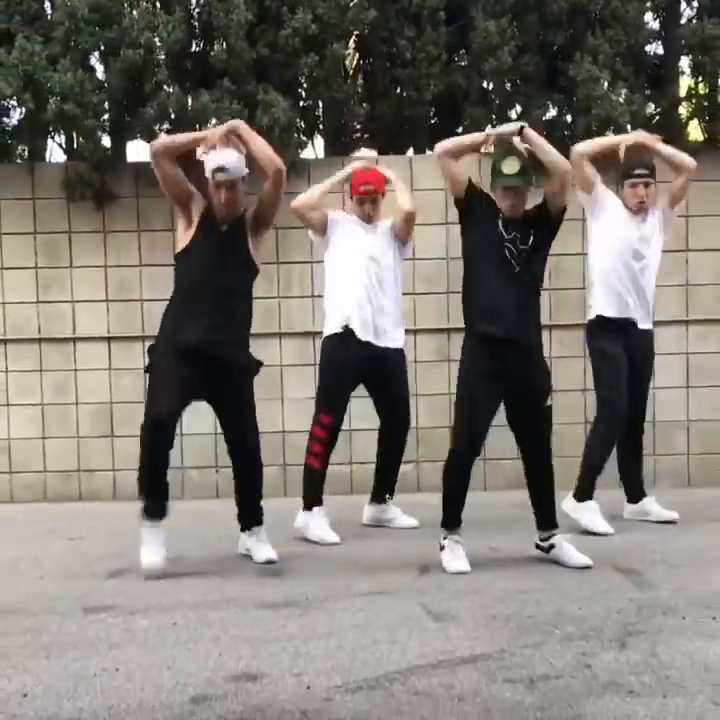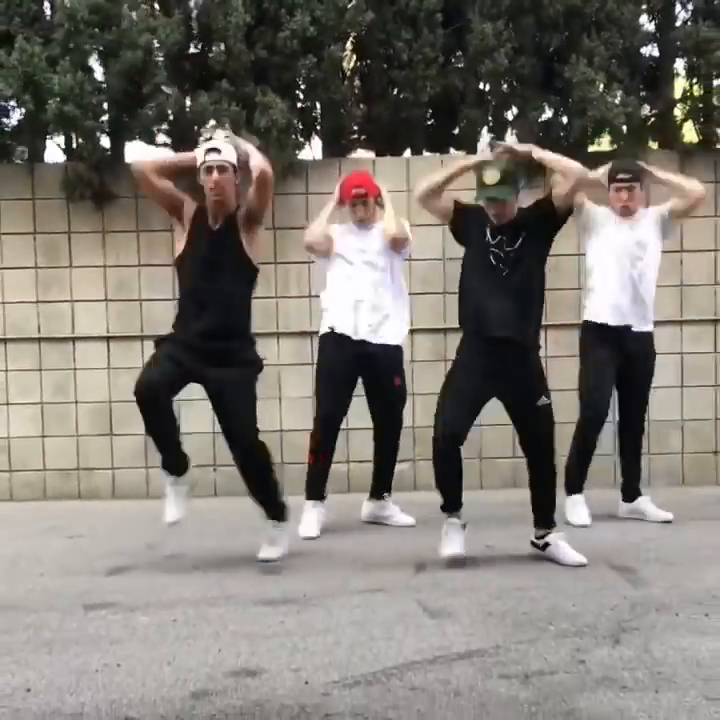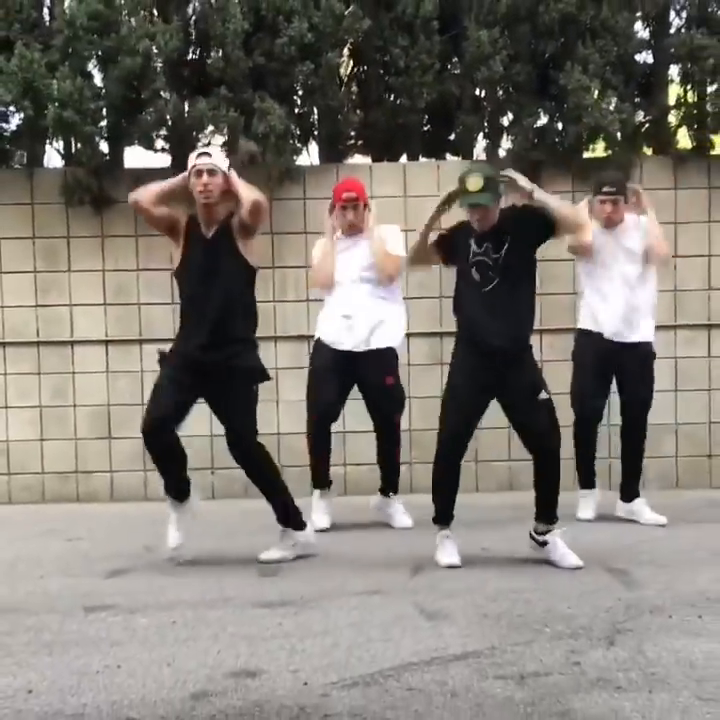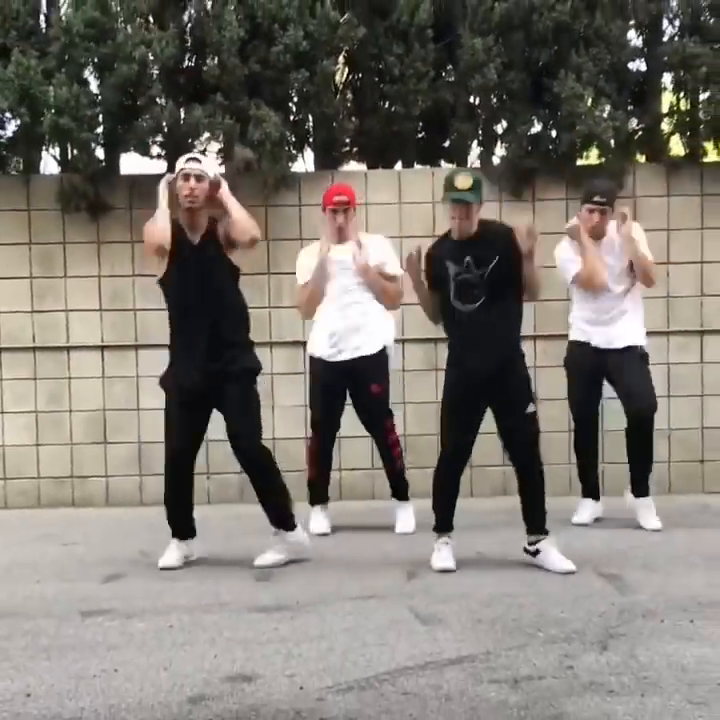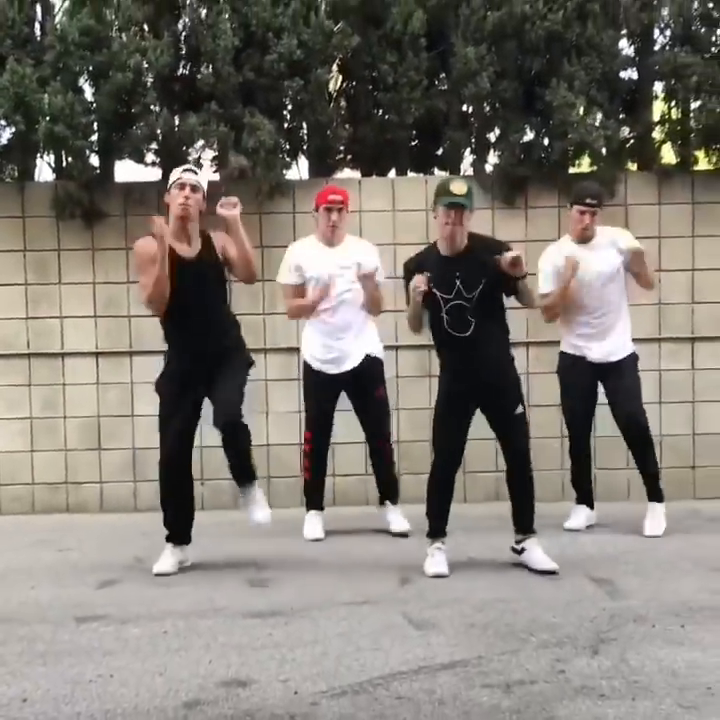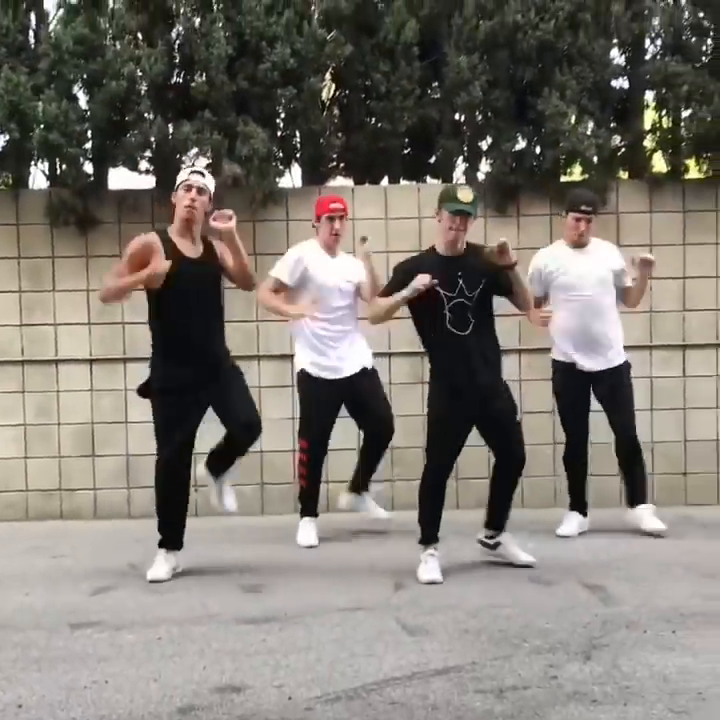
dt=0.1s
person 1, frame 1
left shoulder: (254, 224)
right shoulder: (191, 211)
left elbow: (277, 174)
right elbow: (159, 151)
left wrist: (242, 130)
right wrist: (212, 135)
left hip: (231, 354)
right hip: (181, 346)
left knee: (245, 446)
right knee: (158, 420)
left ankle: (251, 530)
right ankle: (152, 522)
person 1, frame 2
left shoulder: (247, 220)
right shoulder: (186, 212)
left elbow: (266, 175)
right elbow: (142, 168)
left wrist: (241, 146)
right wrist: (189, 158)
left hip: (231, 349)
right hip: (184, 341)
left knee: (242, 436)
right knee: (149, 389)
left ankle: (278, 521)
right ankle: (176, 471)
person 1, frame 3
left shoulder: (241, 225)
right shoulder: (181, 227)
left elbow: (258, 202)
right elbow: (139, 201)
left wrist: (229, 175)
right wrist: (181, 178)
left hip: (235, 356)
right hip: (189, 352)
left knee: (245, 444)
right knee: (156, 425)
left ankle: (295, 531)
right ankle: (179, 498)
person 1, frame 4
left shoulder: (225, 230)
right shoulder: (162, 231)
left elbow: (247, 236)
right elbow: (158, 243)
left wrist: (226, 197)
right wrist: (162, 196)
left hip: (233, 357)
right hip: (188, 362)
left knee: (248, 444)
right knee: (178, 453)
left ankle: (289, 534)
right ankle: (182, 538)
person 1, frame 5
left shoulder: (218, 241)
right shoulder: (150, 245)
left elbow: (250, 275)
right elbow: (156, 305)
left wrist: (235, 223)
right wrist: (161, 250)
left hip: (226, 356)
right hip: (182, 364)
left knee: (230, 419)
right knee: (173, 454)
left ankle: (248, 483)
right ankle: (177, 545)
person 1, frame 6
left shoulder: (216, 247)
right shoulder: (150, 246)
left elbow: (248, 281)
right elbow: (107, 293)
left wrist: (229, 235)
right wrist: (149, 273)
left hip: (216, 364)
right hip: (173, 372)
left knee: (247, 425)
right knee: (173, 458)
left ankle: (217, 469)
right ankle: (168, 550)
person 2, frame 1
left shoulder: (542, 221)
right shoulder: (477, 209)
left elbow: (563, 175)
right elbow: (444, 152)
left wrist: (527, 136)
right wrist: (499, 133)
left hip: (527, 351)
right hip: (482, 349)
left knee: (538, 448)
right knee: (466, 443)
left ankle: (548, 535)
right ankle: (450, 536)
person 2, frame 2
left shoulder: (537, 220)
right shoulder: (472, 220)
left elbow: (576, 175)
right elbow: (424, 195)
left wrist: (528, 151)
right wrist: (469, 162)
left hip: (522, 352)
right hip: (476, 350)
left knee: (540, 447)
right knee: (446, 434)
left ankle: (545, 534)
right ankle: (452, 519)
person 2, frame 3
left shoulder: (524, 221)
right shoulder: (459, 235)
left elbow: (576, 222)
right elbow: (416, 260)
left wrist: (531, 190)
right wrist: (436, 214)
left hip: (515, 358)
right hip: (470, 357)
left knee: (546, 442)
right knee: (450, 446)
left ankle: (545, 530)
right ankle: (445, 532)
person 2, frame 4
left shoulder: (503, 238)
right shoulder: (437, 252)
left elbow: (531, 293)
right elbow: (434, 313)
left wrist: (529, 256)
right wrist: (416, 279)
left hip: (508, 367)
right hip: (463, 371)
left knee: (526, 455)
right knee: (453, 455)
left ankle: (538, 541)
right ankle: (442, 538)
person 2, frame 5
left shoulder: (491, 252)
right shoulder: (420, 264)
left elbow: (529, 303)
right elbow: (416, 326)
left wrist: (519, 275)
right wrist: (413, 301)
left hip: (498, 372)
right hip: (455, 377)
left knee: (519, 455)
right knee: (445, 461)
left ankle: (525, 540)
right ankle: (436, 544)
person 2, frame 6
left shoulder: (485, 259)
right shoulder: (416, 267)
left elbow: (525, 305)
right elbow: (376, 314)
left wrist: (509, 268)
right wrist: (409, 293)
left hip: (489, 378)
right hip: (449, 382)
left knee: (512, 457)
right knee: (439, 464)
left ankle: (496, 536)
right ankle: (429, 549)
person 3, frame 1
left shoulder: (659, 212)
right shoulder: (602, 205)
left elbow: (688, 169)
right elbow: (578, 153)
left wrist: (650, 141)
right wrist: (624, 139)
left hip: (641, 327)
right hip: (607, 325)
left knee: (634, 416)
right knee: (613, 411)
left ankle: (637, 499)
right ankle: (582, 498)
person 3, frame 2
left shoulder: (656, 218)
right shoulder: (594, 216)
left elbow: (697, 194)
left wrist: (654, 172)
right wrist: (602, 174)
left hip: (640, 331)
right hip: (601, 328)
left knee: (633, 417)
right knee: (594, 411)
left ankle: (632, 498)
right ankle: (573, 493)
person 3, frame 3
left shoulder: (643, 226)
right shoulder: (585, 231)
left elbow: (660, 255)
right elbow: (582, 247)
left wrist: (645, 210)
right wrist: (588, 214)
left hip: (636, 339)
right hip: (594, 335)
left knee: (635, 421)
right knee: (586, 415)
left ankle: (630, 499)
right ankle: (586, 489)
person 3, frame 4
left shoulder: (629, 233)
right shoulder: (568, 247)
left elbow: (648, 278)
right elbow: (597, 282)
left wrist: (629, 231)
right wrist: (585, 243)
left hip: (627, 344)
right hip: (584, 345)
left knee: (643, 411)
right knee: (585, 425)
left ankle: (640, 495)
right ankle: (590, 498)
person 3, frame 5
left shoulder: (618, 240)
right shoulder: (553, 256)
left elbow: (647, 283)
right elbow: (549, 313)
left wrist: (640, 258)
right wrist: (567, 284)
left hip: (618, 353)
right hip: (576, 356)
left knee: (635, 423)
right knee: (578, 434)
left ankle: (655, 500)
right ankle: (583, 505)
person 3, frame 6
left shoulder: (609, 252)
right shoulder: (546, 260)
left elbow: (631, 299)
right elbow: (531, 304)
left wrist: (645, 273)
left hip: (612, 360)
right hip: (569, 362)
left knee: (626, 433)
right knee: (576, 437)
left ankle: (640, 506)
right ankle: (576, 512)
person 4, frame 1
left shoulder: (393, 232)
right shoulder: (335, 225)
left elbow: (409, 211)
right elbow: (299, 206)
left wrist: (391, 176)
right wrist: (344, 174)
left hip: (388, 339)
right hip: (345, 335)
left knee: (397, 422)
right knee: (329, 416)
left ankle: (380, 503)
right ankle: (311, 510)
person 4, frame 2
left shoulder: (391, 229)
right shoulder: (334, 232)
left elbow: (398, 237)
right elbow: (312, 242)
left wrist: (386, 202)
right wrist: (331, 210)
left hip: (384, 337)
right hip: (340, 333)
left knee: (389, 421)
right knee: (327, 416)
left ankle: (379, 499)
right ankle: (313, 503)
person 4, frame 3
left shoulder: (388, 235)
right shoulder: (327, 244)
left elbow: (389, 274)
right elbow: (322, 283)
left wrist: (371, 231)
right wrist: (330, 233)
left hip: (378, 341)
right hip: (333, 341)
left knee: (388, 421)
right knee: (319, 417)
left ankle: (388, 496)
right ankle: (321, 492)
person 4, frame 4
left shoulder: (379, 246)
right shoulder: (312, 254)
left elbow: (394, 299)
right elbow: (305, 306)
left wrist: (367, 269)
right wrist: (321, 262)
left hip: (369, 348)
right hip: (325, 352)
left knee: (380, 423)
right knee: (322, 432)
left ankle: (403, 502)
right ankle: (318, 506)
person 4, frame 5
left shoulder: (363, 250)
right shoulder: (299, 252)
left elbow: (376, 308)
right elbow: (292, 309)
left wrist: (368, 285)
right wrist: (315, 301)
left hip: (362, 353)
right hip: (320, 357)
left knee: (378, 429)
right knee: (316, 435)
left ankle: (390, 503)
right ankle: (314, 510)
person 4, frame 6
left shoulder: (355, 262)
right shoulder: (302, 256)
left elbow: (373, 300)
right elbow: (266, 295)
left wrist: (367, 265)
right wrist: (294, 310)
left hip: (357, 361)
right hip: (316, 365)
left knee: (381, 428)
right knee: (314, 440)
left ankle: (358, 491)
right ankle: (308, 516)
